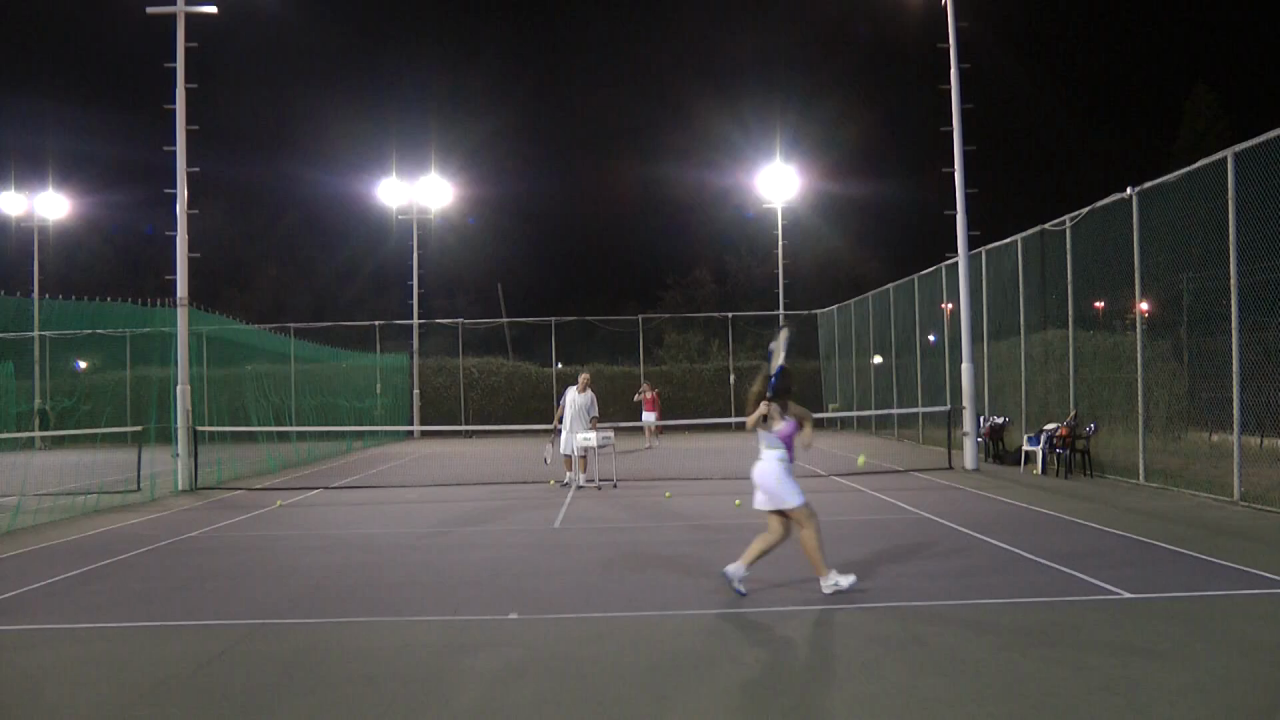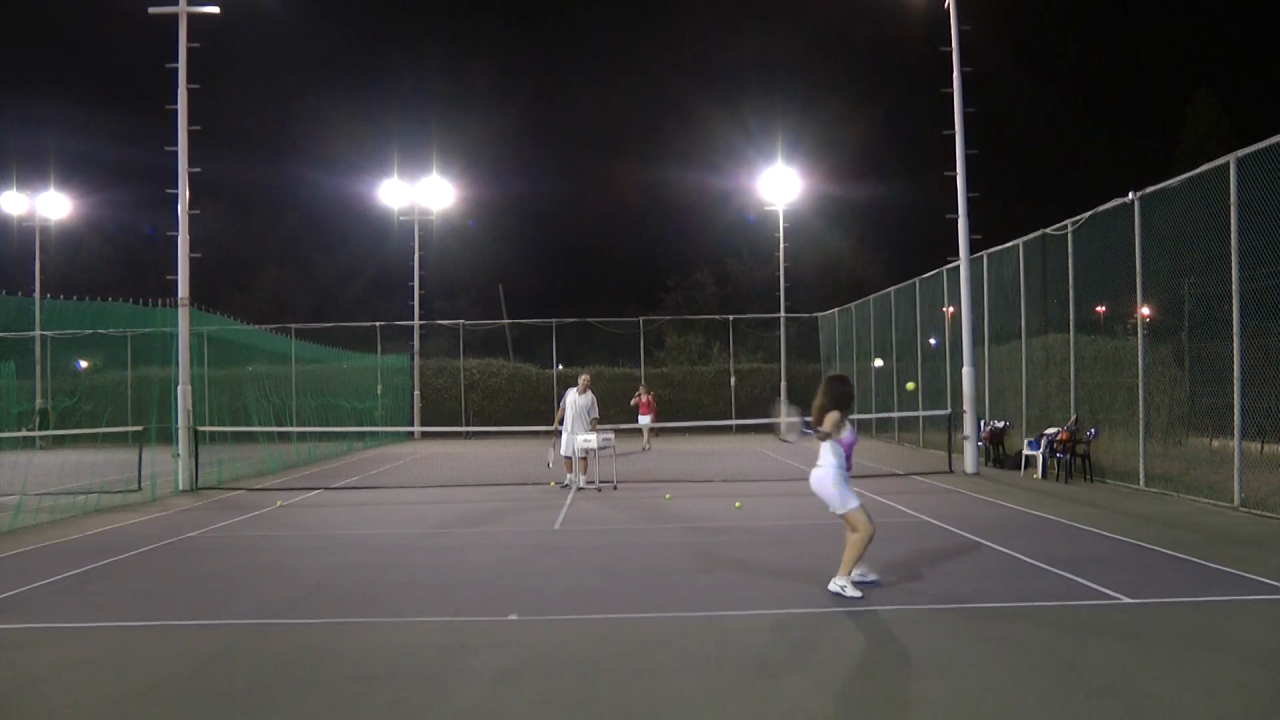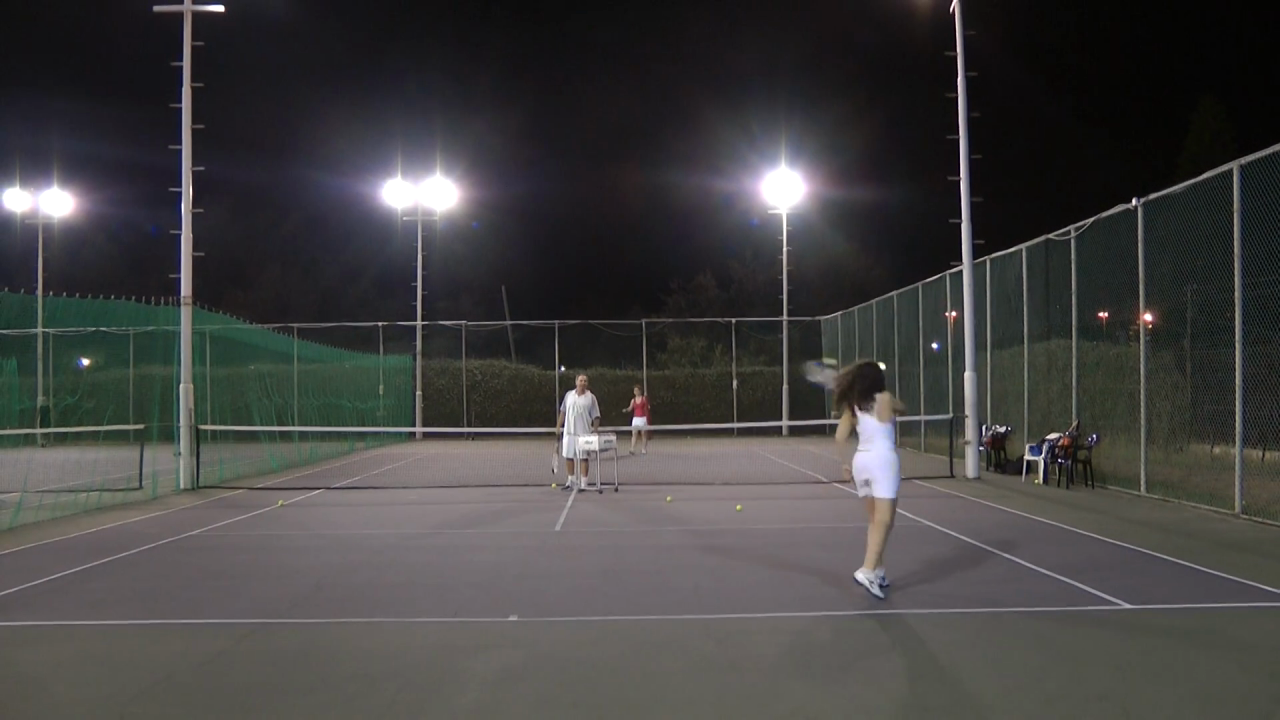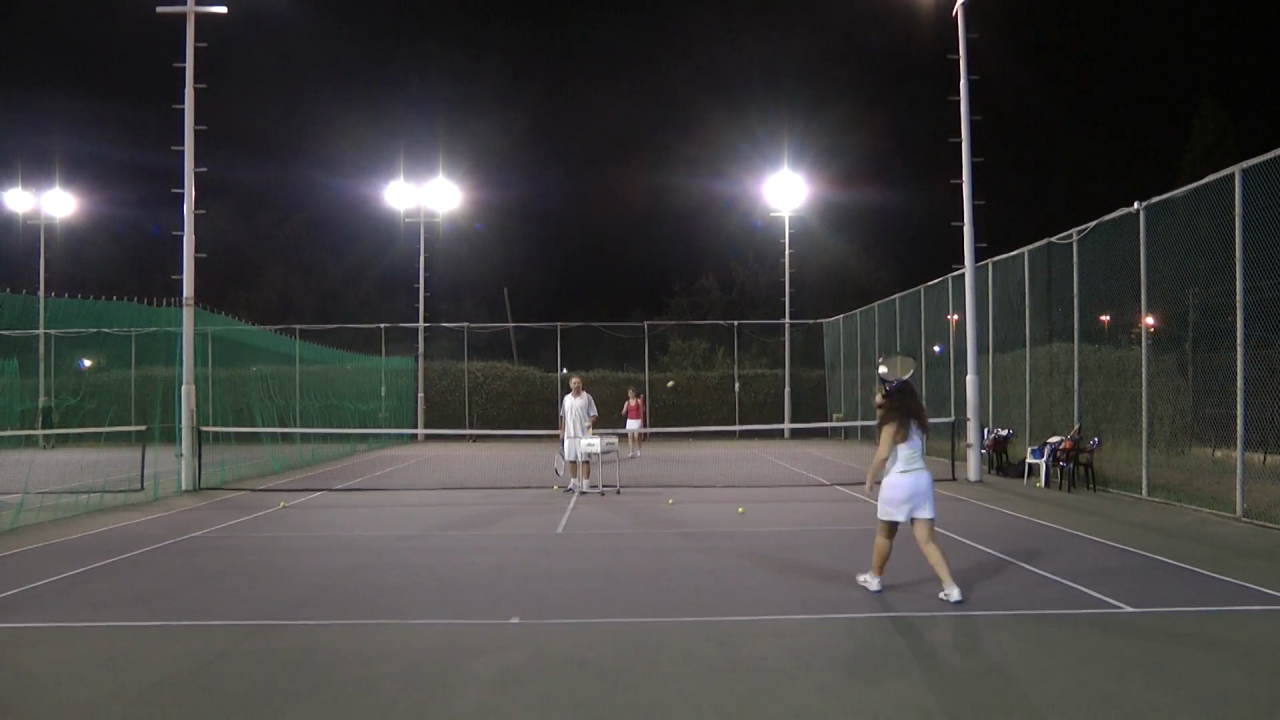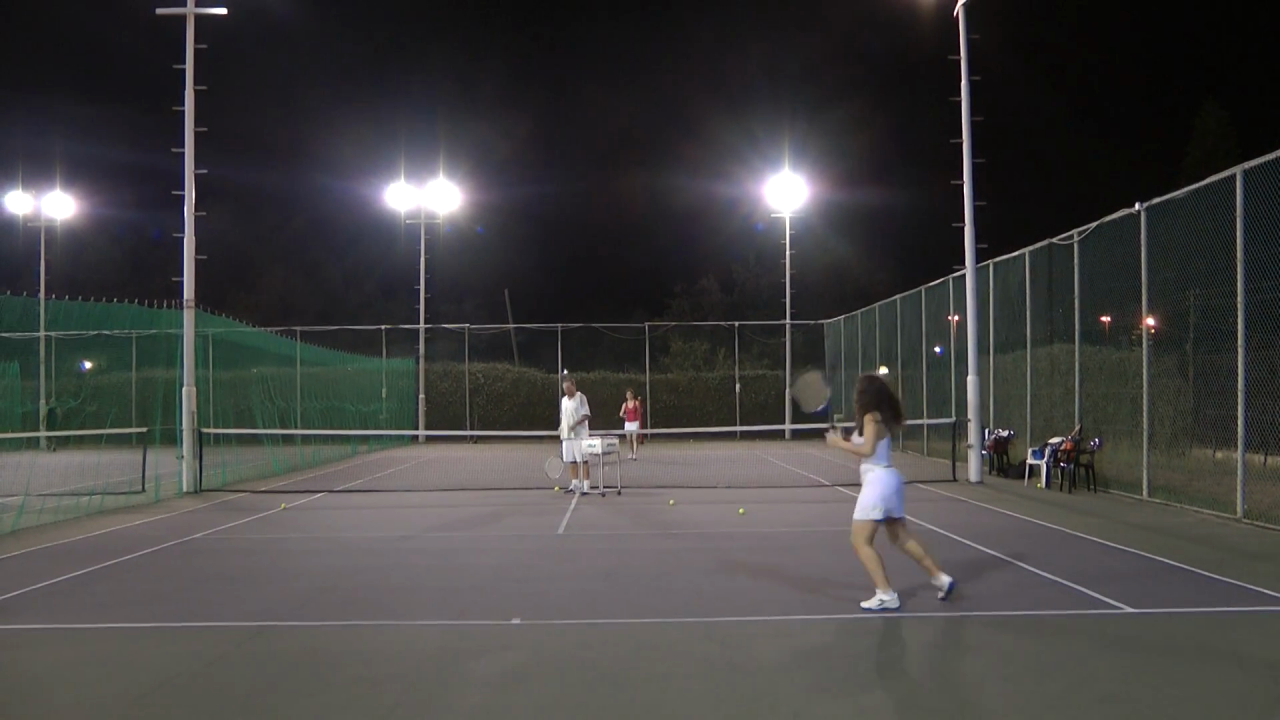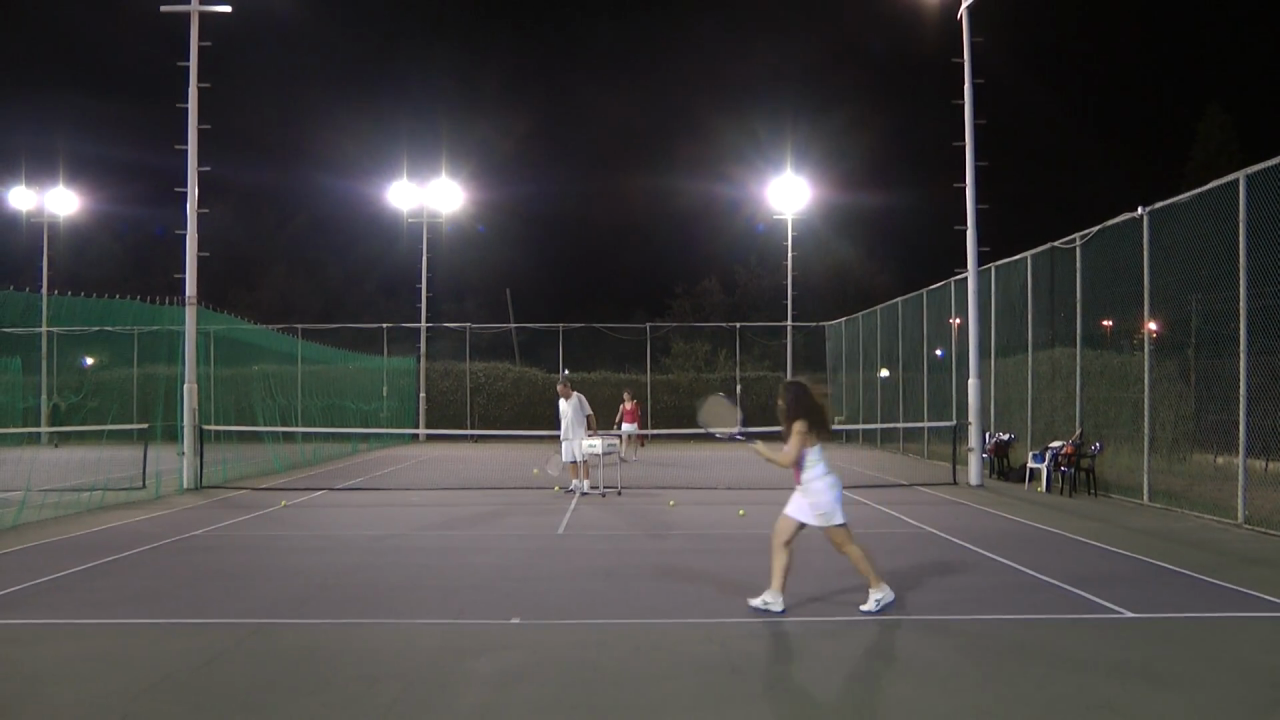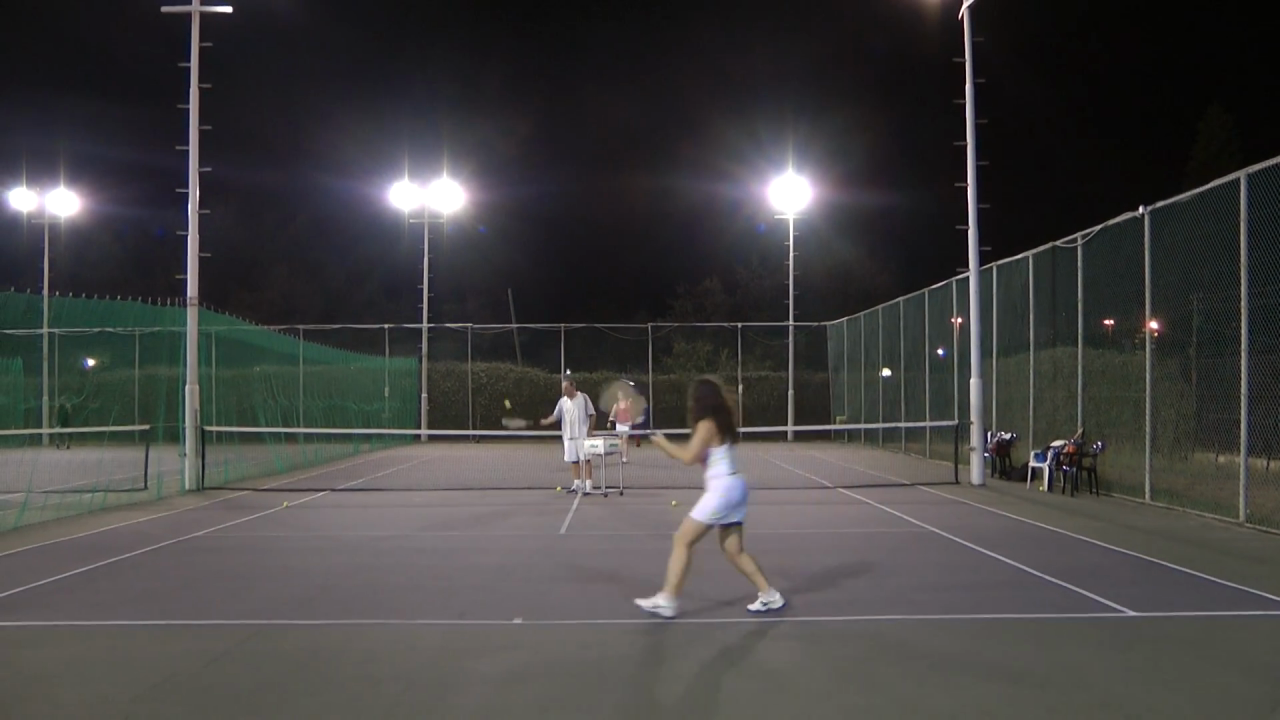
dt=0.4s
person 1, frame 1
left shoulder: (786, 407)
right shoulder: (770, 408)
left elbow: (807, 415)
right elbow: (750, 424)
left wrist: (807, 431)
right wrist: (758, 413)
left hip: (772, 473)
right hip: (774, 472)
left knee: (778, 531)
right knee: (808, 523)
left ankle: (738, 568)
right ankle: (827, 578)
person 1, frame 2
left shoulder: (835, 416)
right shoulder: (834, 415)
right elbow: (823, 430)
right wrist: (823, 434)
left hip: (833, 478)
right hip: (830, 479)
left knee: (859, 524)
right knee: (865, 529)
left ankle: (856, 569)
right ankle: (840, 580)
person 1, frame 3
left shoulder: (851, 405)
right shoulder: (885, 397)
left elbow: (840, 435)
right elbow: (900, 408)
left wrist: (848, 463)
left hip: (862, 461)
right hip: (883, 460)
left knee: (877, 520)
right knee: (884, 521)
left ankle: (875, 573)
right ankle: (866, 571)
person 1, frame 4
left shoulder: (891, 423)
right shoulder: (916, 420)
left elbow: (882, 456)
left wrist: (870, 479)
right wrist: (881, 405)
left hip: (896, 484)
right hip: (922, 480)
left knee: (886, 534)
right knee: (927, 542)
left ankle: (874, 578)
right ankle: (951, 588)
person 1, frame 5
left shoulder: (871, 417)
right shoulder: (878, 419)
left elbow: (866, 450)
left wrist: (840, 443)
right wrist: (844, 439)
left hip: (878, 482)
right hip: (888, 479)
left knee: (860, 541)
right knee: (902, 538)
left ankle: (886, 594)
right ankle: (940, 578)
person 1, frame 6
left shoulder: (800, 426)
right shoulder: (801, 425)
left elbow: (789, 460)
left wrist: (764, 451)
right wrist: (773, 455)
left hip: (820, 490)
right hip: (805, 492)
left knee: (844, 545)
right knee: (779, 539)
left ankle: (880, 591)
right ankle: (774, 596)
person 1, frame 7
left shoulder: (707, 425)
right shoulder: (721, 423)
left elbow: (690, 457)
left wrist: (662, 442)
right wrist: (669, 446)
left hip: (723, 490)
right hip: (732, 487)
left knee: (682, 542)
right knee: (734, 550)
left ankle: (666, 600)
right ankle: (769, 595)
